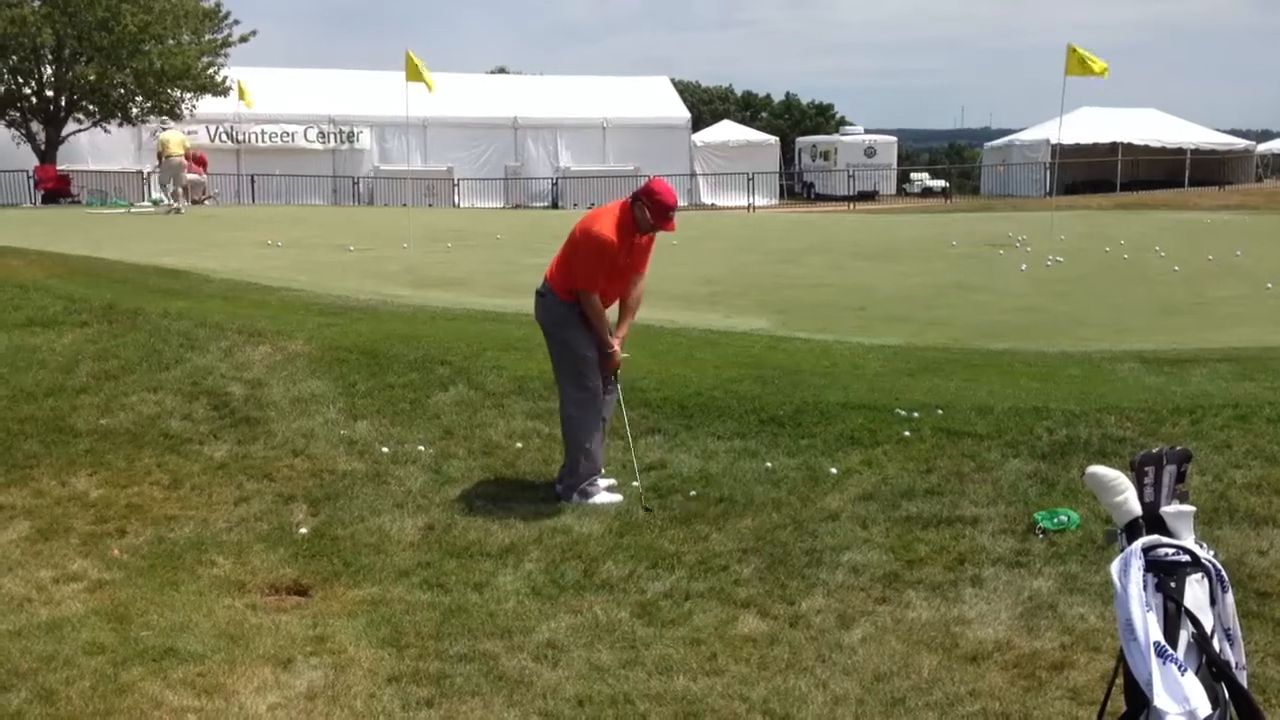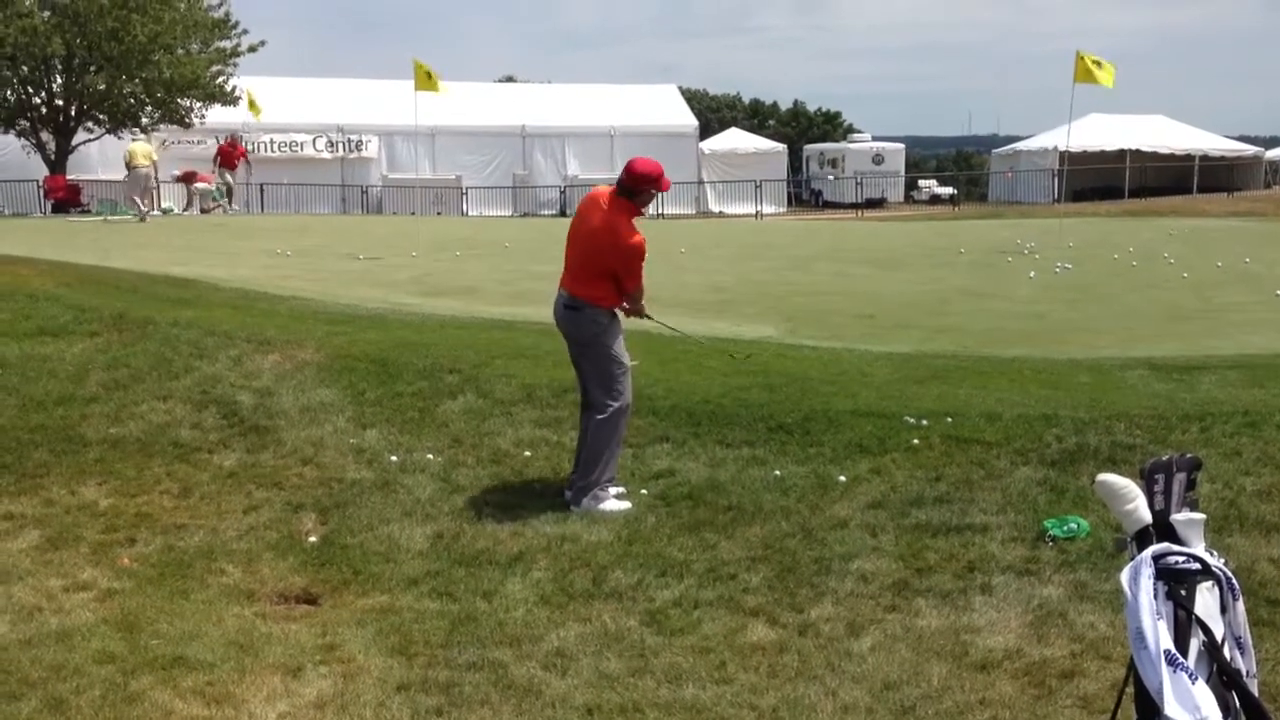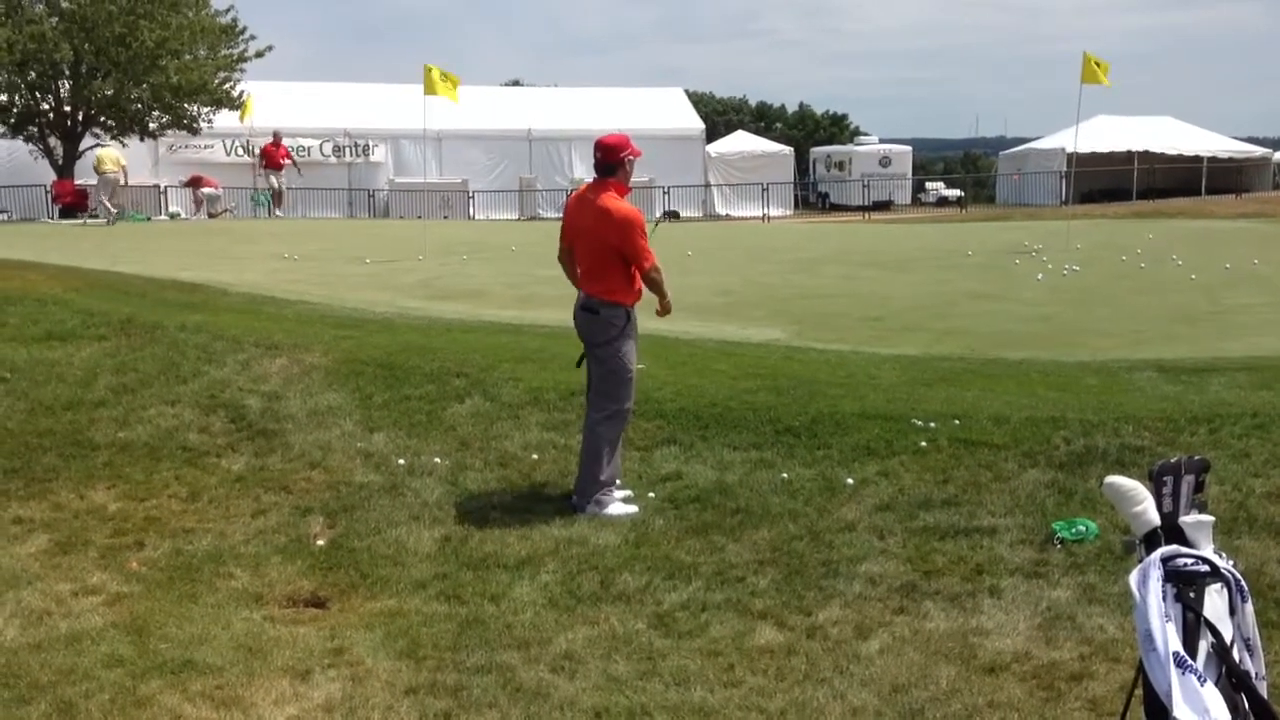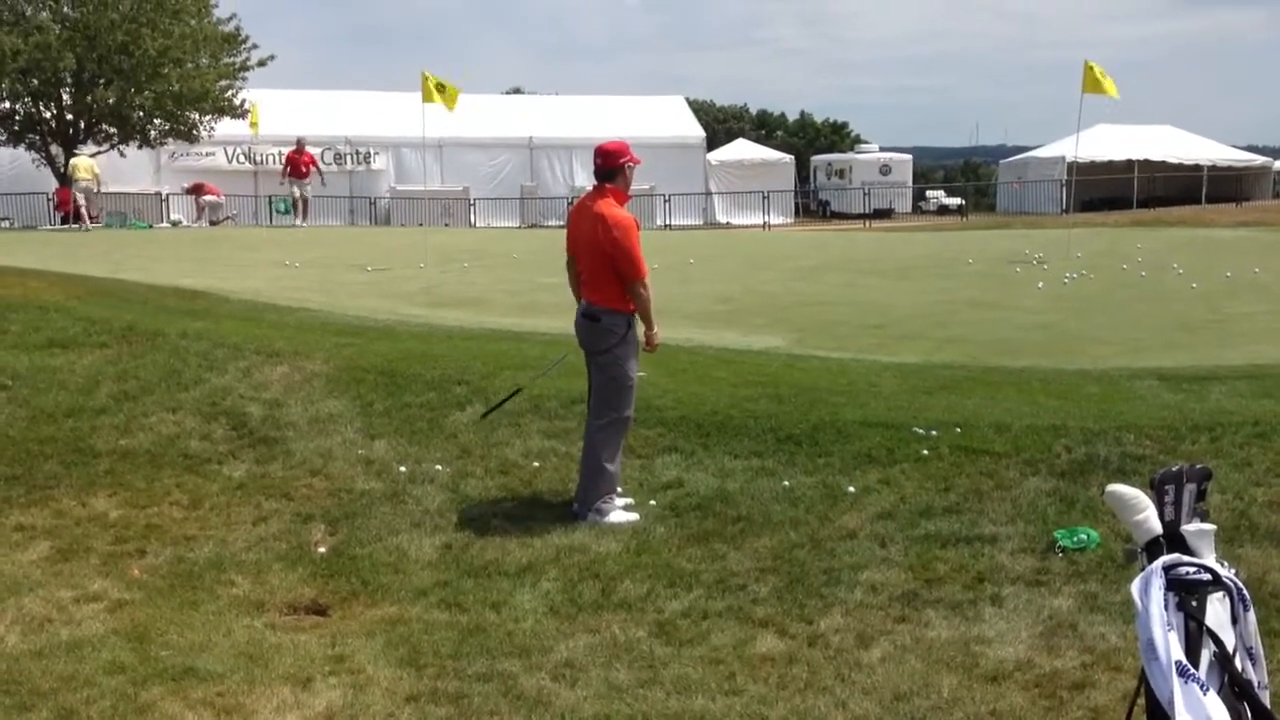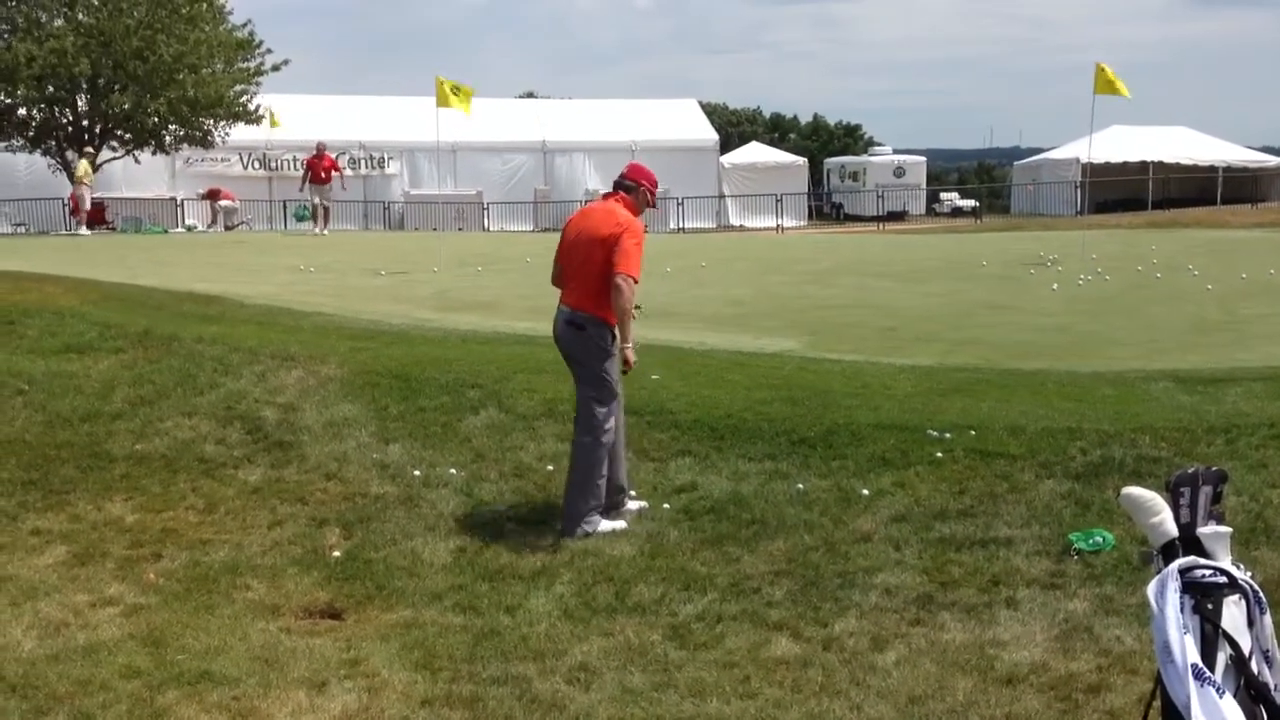
dt=1s
person 1, frame 1
left shoulder: (643, 229)
right shoulder: (601, 233)
left elbow: (635, 284)
right elbow: (588, 295)
left wrist: (619, 336)
right wrist: (607, 346)
left hip: (587, 307)
right hip: (563, 307)
left knee: (605, 386)
right knee: (585, 393)
left ankle: (582, 471)
right ankle: (578, 485)
person 1, frame 2
left shoulder: (596, 197)
right shoulder: (629, 239)
right elbow: (633, 292)
left wrist: (624, 300)
right wrist: (637, 307)
left hip: (571, 305)
right hip: (592, 316)
left knee: (597, 398)
right knee: (615, 401)
left ankle: (586, 478)
right ankle: (588, 492)
person 1, frame 3
left shoulder: (577, 200)
right shoulder: (624, 213)
left elbow: (565, 255)
right elbow: (649, 270)
right wrist: (664, 299)
left hip: (587, 307)
right hip: (612, 316)
left knee: (602, 402)
right knee: (612, 407)
left ankle: (599, 481)
right ankle: (592, 496)
person 1, frame 4
left shoulder: (580, 209)
right shoulder: (619, 220)
left elbow: (573, 267)
right elbow: (638, 285)
right wrist: (650, 328)
left hip: (589, 316)
right hip: (613, 323)
left knee: (603, 410)
right knee: (612, 414)
left ankle: (600, 490)
right ankle: (594, 504)
person 1, frame 5
left shoulder: (580, 216)
right shoulder: (628, 224)
left elbow: (557, 277)
right elbow: (622, 284)
right wrist: (626, 343)
left hip: (566, 320)
right hip: (592, 329)
left knee: (606, 411)
right knee: (596, 423)
left ankle: (612, 498)
right ankle: (580, 517)
